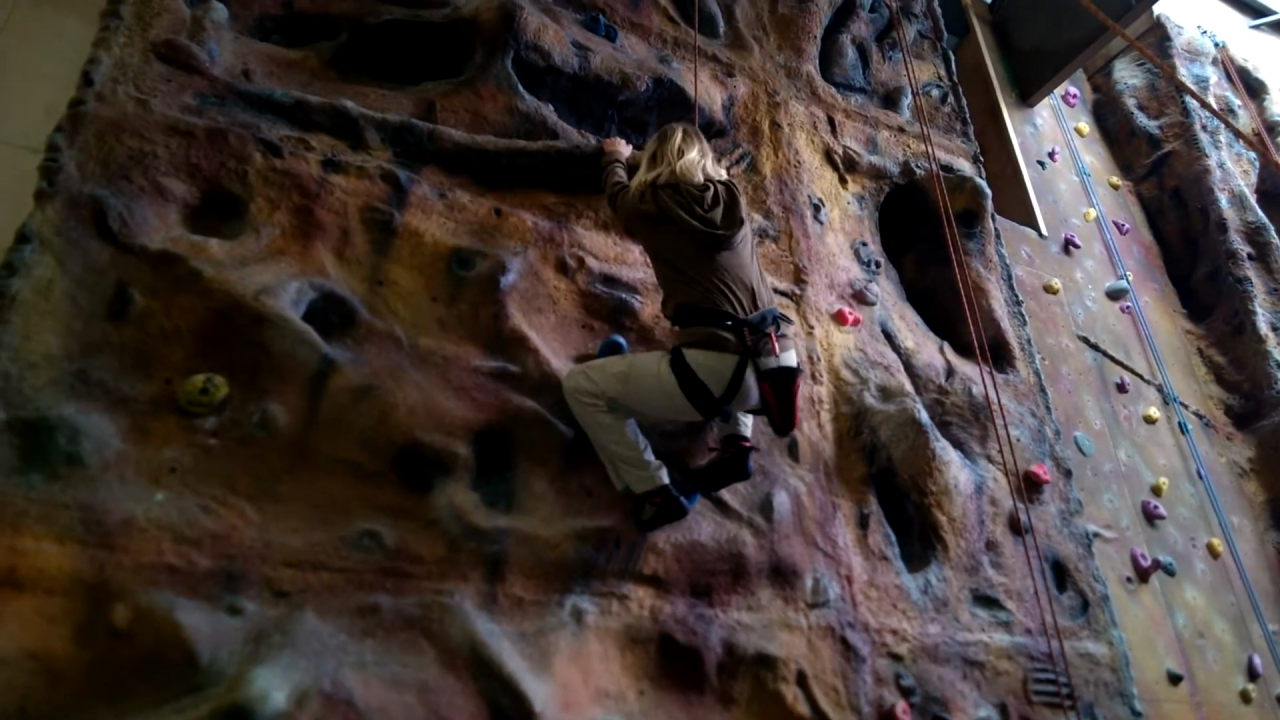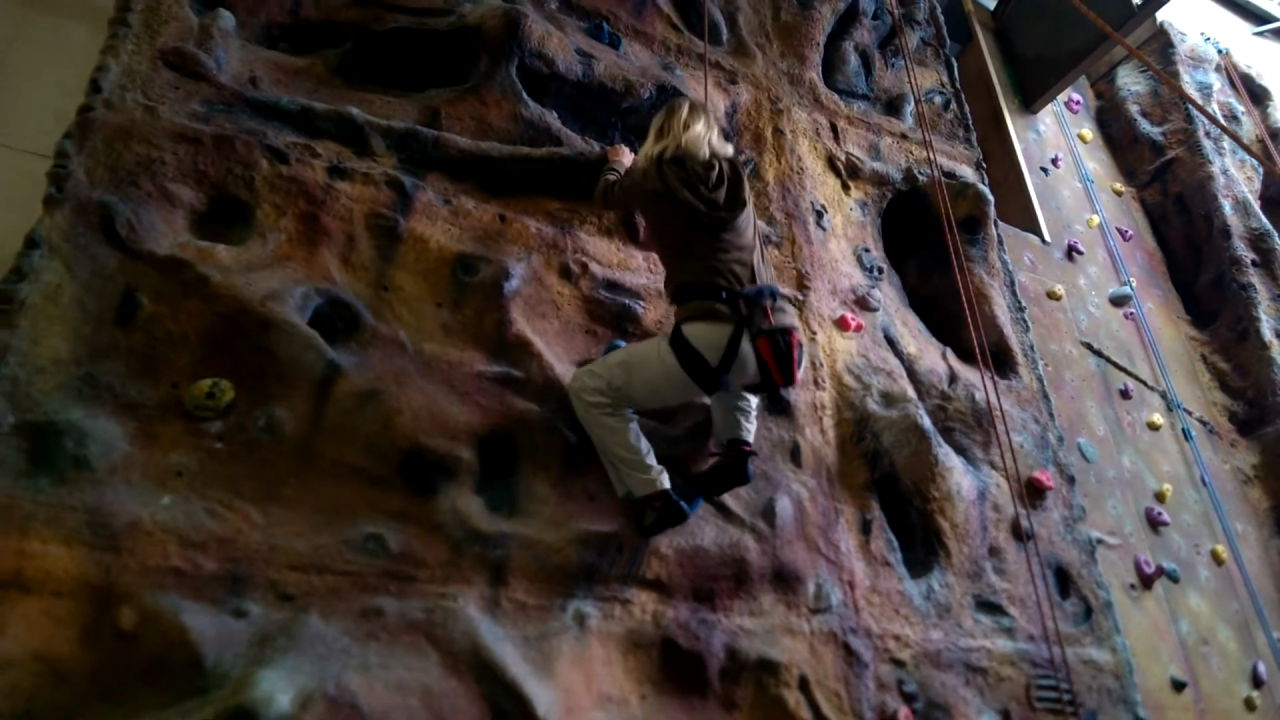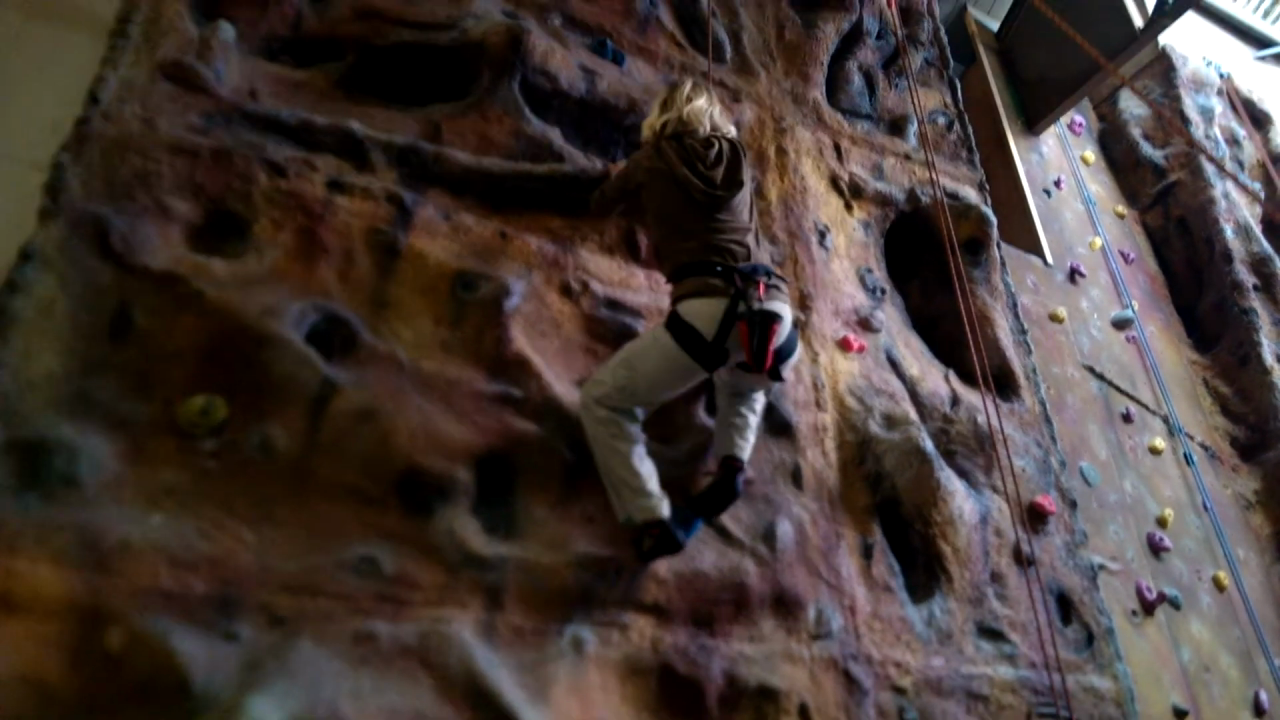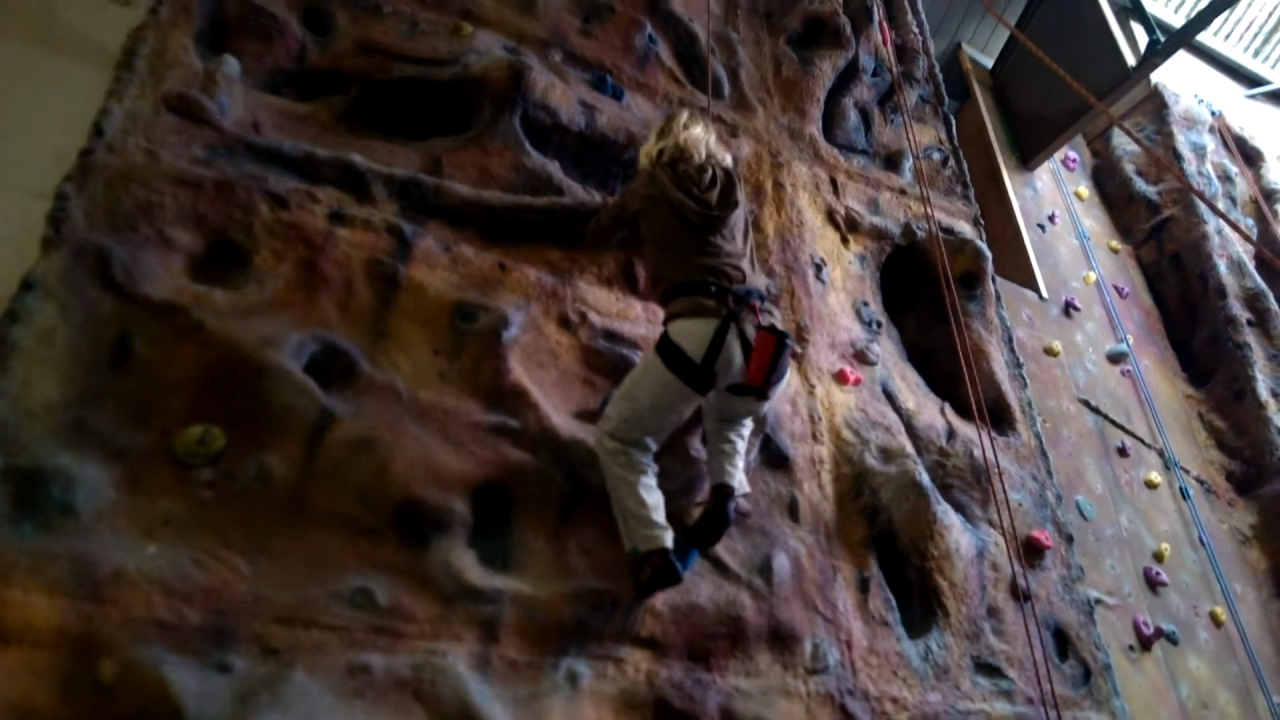
dt=0.3s
person 1, frame 1
left shoulder: (648, 207)
right shoulder: (732, 199)
left elbow: (617, 192)
left wrist: (615, 156)
left hip: (716, 370)
right hip: (777, 366)
left knee: (583, 386)
left ankle: (656, 491)
right ankle: (736, 444)
person 1, frame 2
left shoulder: (651, 181)
right shoulder: (734, 178)
left elbow: (606, 194)
left wrist: (619, 165)
left hip: (713, 339)
left knee: (590, 389)
left ankle: (656, 496)
right ankle: (737, 450)
person 1, frame 3
left shoulder: (652, 161)
right shoulder: (736, 160)
left elbow: (602, 205)
left wrist: (623, 180)
left hip: (708, 313)
right hip: (773, 315)
left knee: (602, 401)
right knee: (743, 381)
left ankle: (653, 520)
right ankle: (731, 467)
person 1, frame 4
left shoulder: (649, 188)
right shoulder: (729, 187)
left elbow: (598, 232)
left wrist: (624, 212)
left hip: (700, 333)
right hip: (763, 335)
left knee: (619, 438)
right knee: (730, 411)
left ankle: (655, 549)
right ankle: (724, 495)
